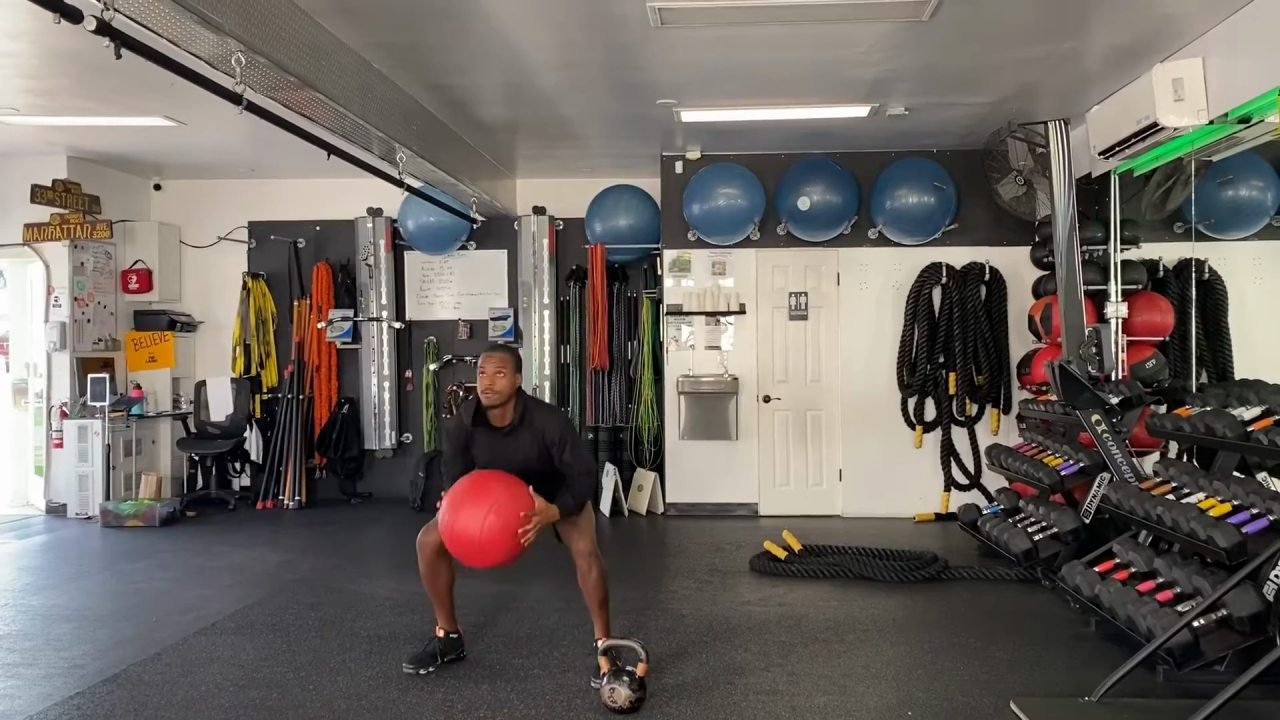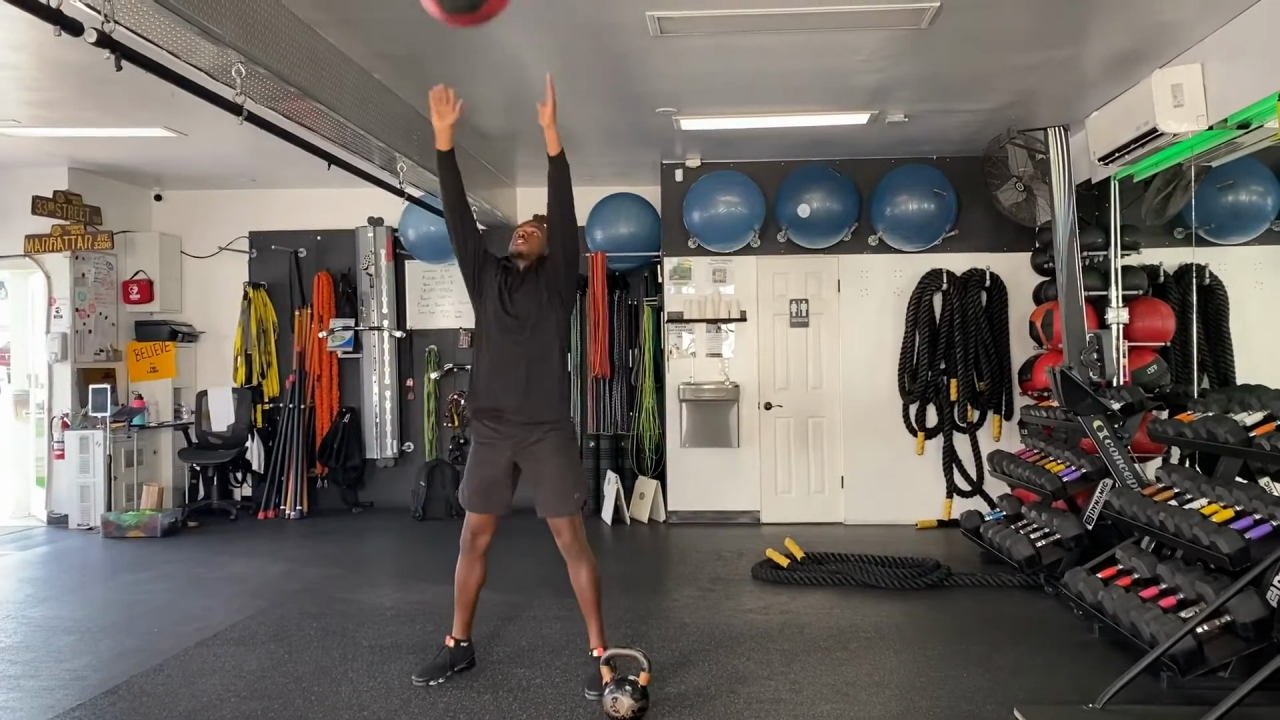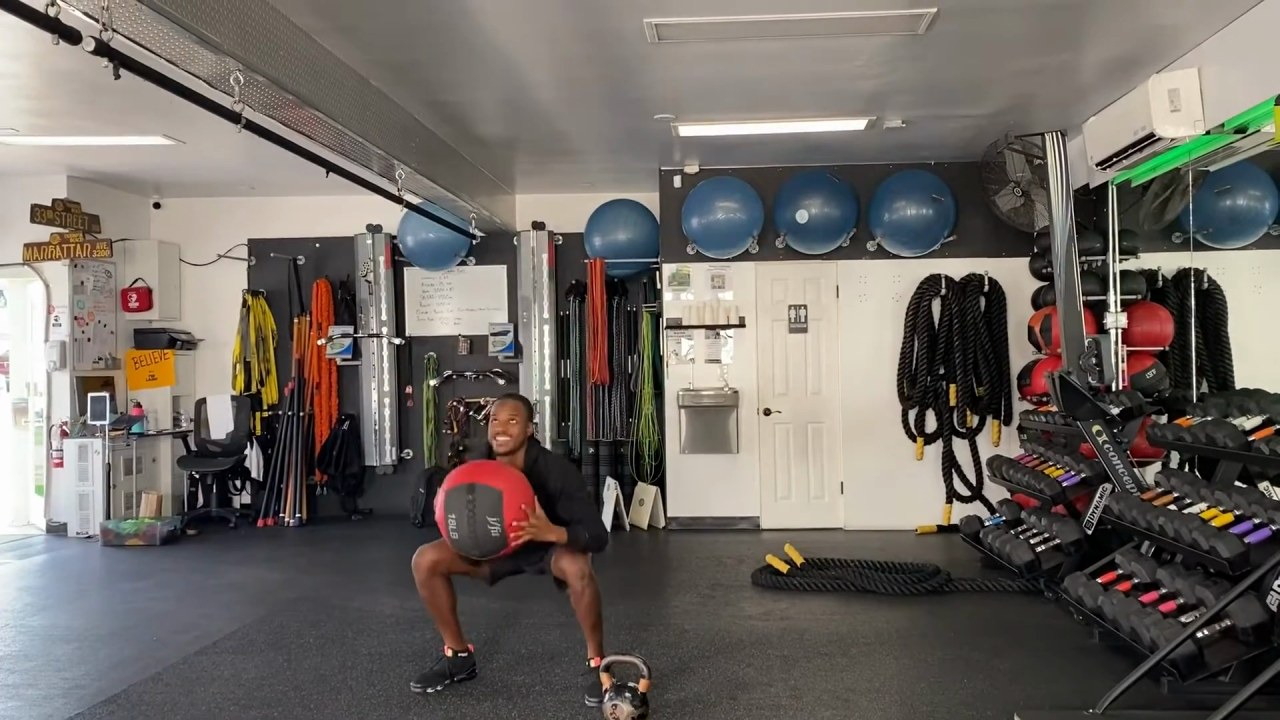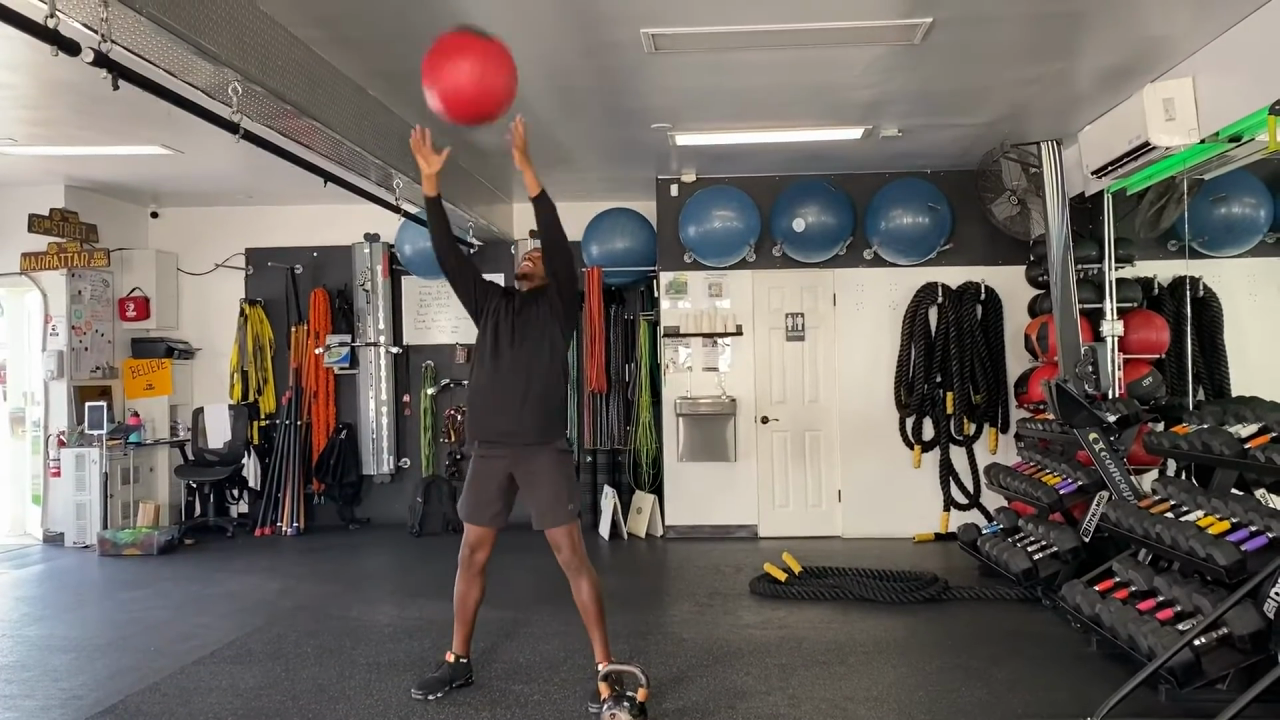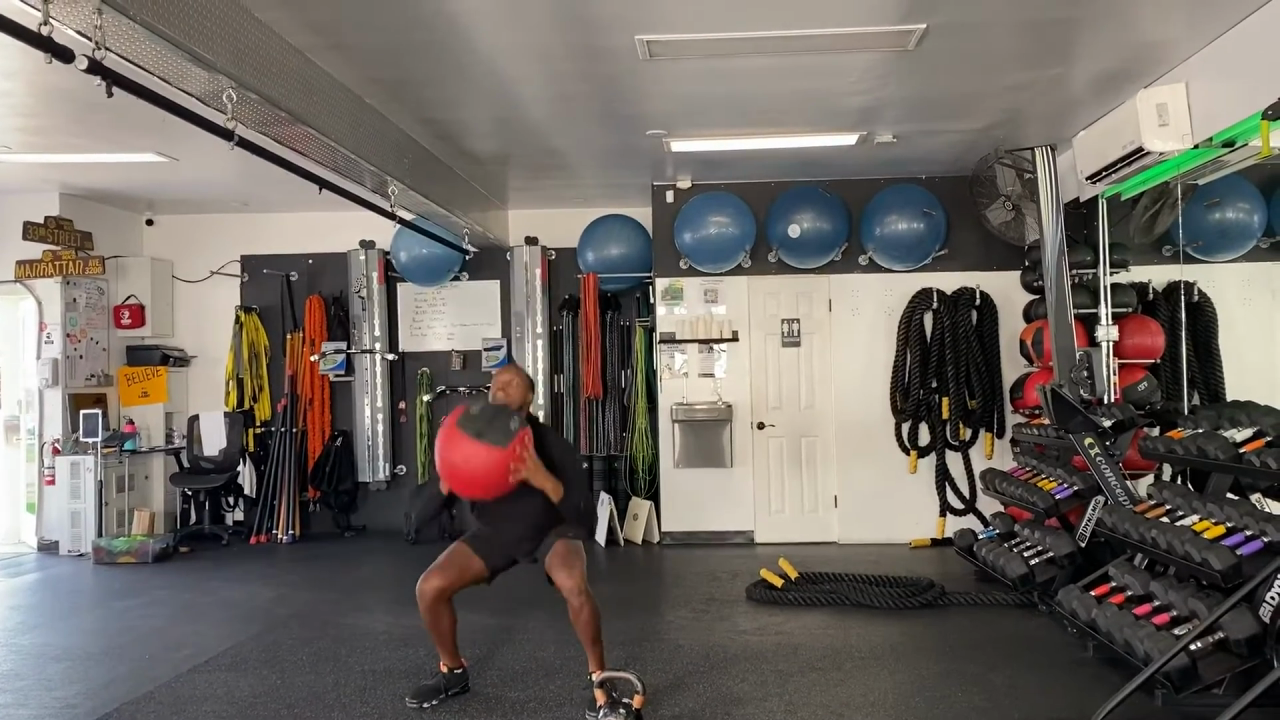
dt=1s
person 1, frame 1
left shoulder: (547, 421)
right shoulder: (462, 424)
left elbow: (585, 477)
right elbow: (452, 481)
left wrist: (552, 511)
left hip: (554, 497)
left knee: (584, 550)
right knee: (430, 540)
left ankle: (604, 646)
right ankle: (448, 636)
person 1, frame 2
left shoulder: (556, 283)
right shoulder: (487, 279)
left elbow: (565, 220)
right elbow: (458, 218)
left wrist: (551, 134)
right wrist: (444, 138)
left hip: (548, 430)
right hip: (492, 430)
left knee: (571, 543)
right knee: (474, 539)
left ankle: (599, 653)
right ankle: (458, 645)
person 1, frame 3
left shoulder: (556, 471)
left elbow: (597, 536)
right elbow: (468, 554)
left wrist: (549, 532)
left hip: (556, 542)
left knee: (578, 571)
right knee: (426, 560)
left ankle: (596, 663)
right ankle: (458, 656)
person 1, frame 4
left shoulder: (562, 304)
right shoulder: (490, 302)
left elbow: (560, 245)
right elbow: (447, 256)
left wrist: (526, 168)
right wrist: (431, 181)
left hip: (543, 449)
right hip: (489, 449)
left knee: (572, 560)
right knee: (472, 557)
left ankle: (605, 668)
right ankle: (458, 661)
person 1, frame 5
left shoulder: (550, 444)
left elbow: (583, 514)
left wrist: (542, 479)
right wrist: (445, 483)
left hip: (550, 529)
right hip: (495, 532)
left knee: (573, 585)
right knee: (429, 589)
left ankle: (600, 679)
right ankle: (451, 670)
